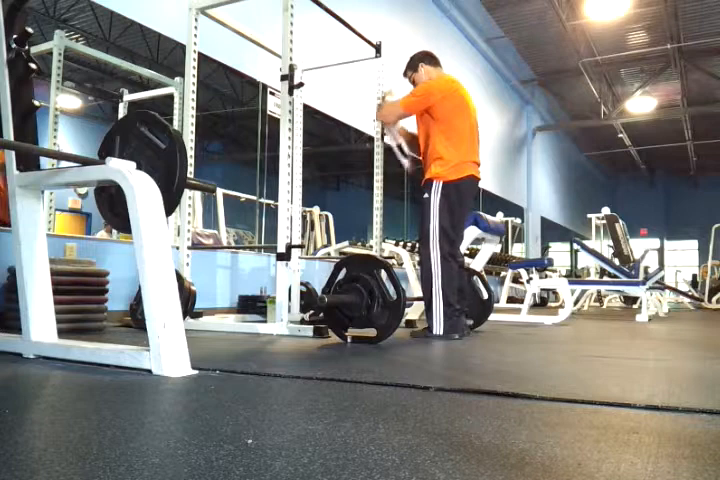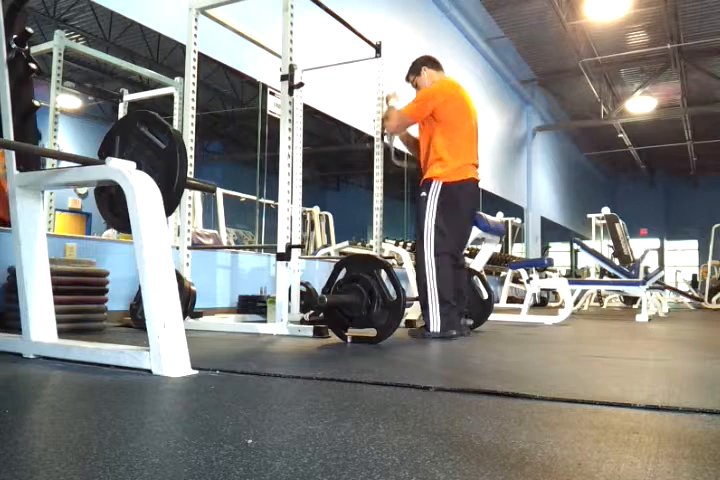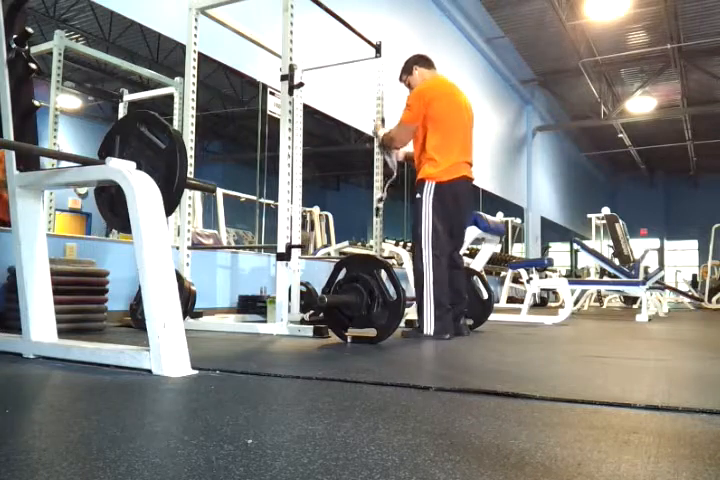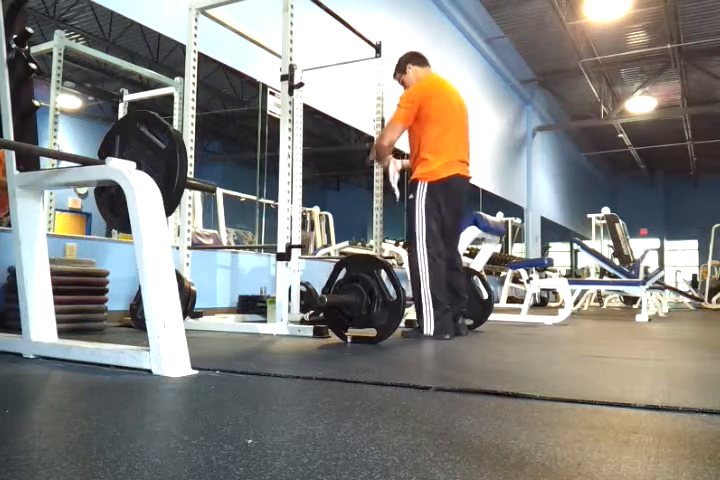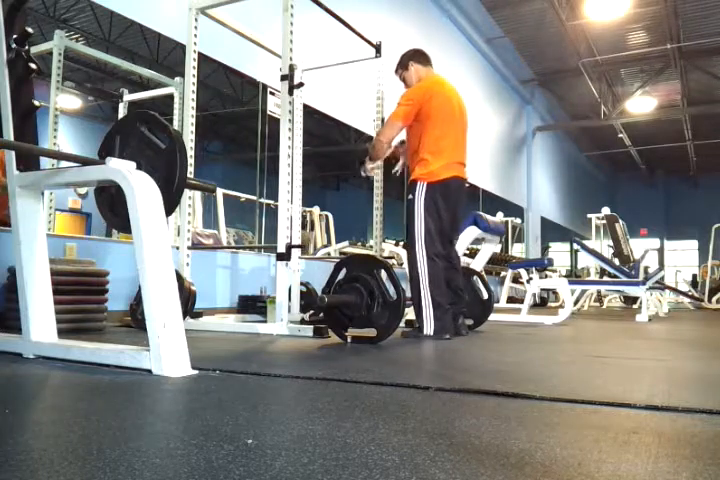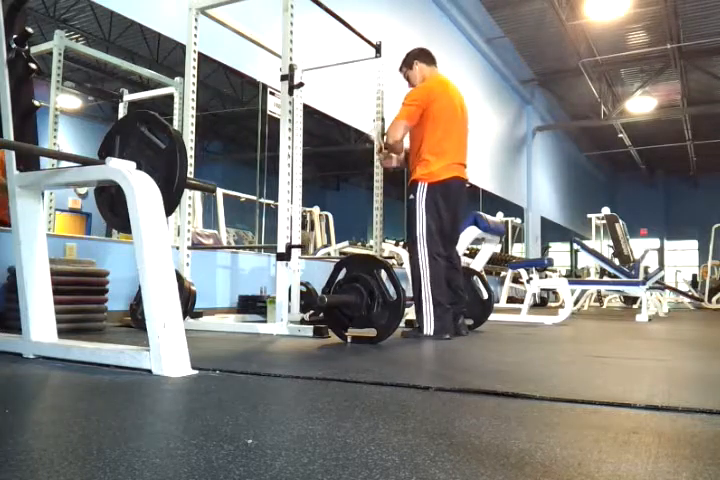
dt=0.3s
person 1, frame 1
left shoulder: (434, 87)
right shoulder: (457, 91)
left elbow: (386, 116)
left wrist: (386, 101)
right wrist: (403, 134)
left hip: (446, 179)
right hip: (464, 177)
left knee: (436, 251)
right knee: (449, 250)
left ankle: (443, 324)
right ankle: (454, 319)
person 1, frame 2
left shoulder: (435, 92)
right shoulder: (461, 96)
left elbow: (393, 125)
left wrist: (390, 107)
right wrist: (409, 140)
left hip: (445, 181)
right hip: (466, 181)
left knee: (432, 250)
right knee: (452, 251)
left ankle: (439, 322)
right ankle: (455, 319)
person 1, frame 3
left shoulder: (424, 92)
right shoulder: (459, 95)
left elbow: (399, 138)
left wrist: (382, 137)
right wrist: (407, 155)
left hip: (438, 181)
right hip: (460, 179)
left knee: (429, 251)
right knee: (449, 251)
left ankle: (434, 324)
right ankle: (456, 319)
person 1, frame 4
left shoulder: (418, 92)
right shoulder: (453, 93)
left elbow: (387, 140)
left wrist: (380, 159)
right wrist: (405, 164)
left hip: (433, 180)
right hip: (457, 177)
left knee: (426, 250)
right knee: (446, 250)
left ankle: (434, 324)
right ankle: (455, 318)
person 1, frame 5
left shoulder: (419, 92)
right shoulder: (452, 93)
left elbow: (384, 137)
left wrist: (372, 161)
right wrist: (403, 149)
left hip: (431, 180)
right hip: (454, 178)
left knee: (425, 251)
right knee: (445, 250)
left ankle: (434, 324)
right ankle: (454, 318)
person 1, frame 6
left shoulder: (424, 92)
right shoulder: (454, 94)
left elbow: (394, 137)
left wrist: (389, 153)
right wrist: (403, 156)
left hip: (432, 182)
right hip: (454, 179)
left knee: (426, 251)
right knee: (446, 250)
left ankle: (434, 324)
right ankle: (455, 319)
